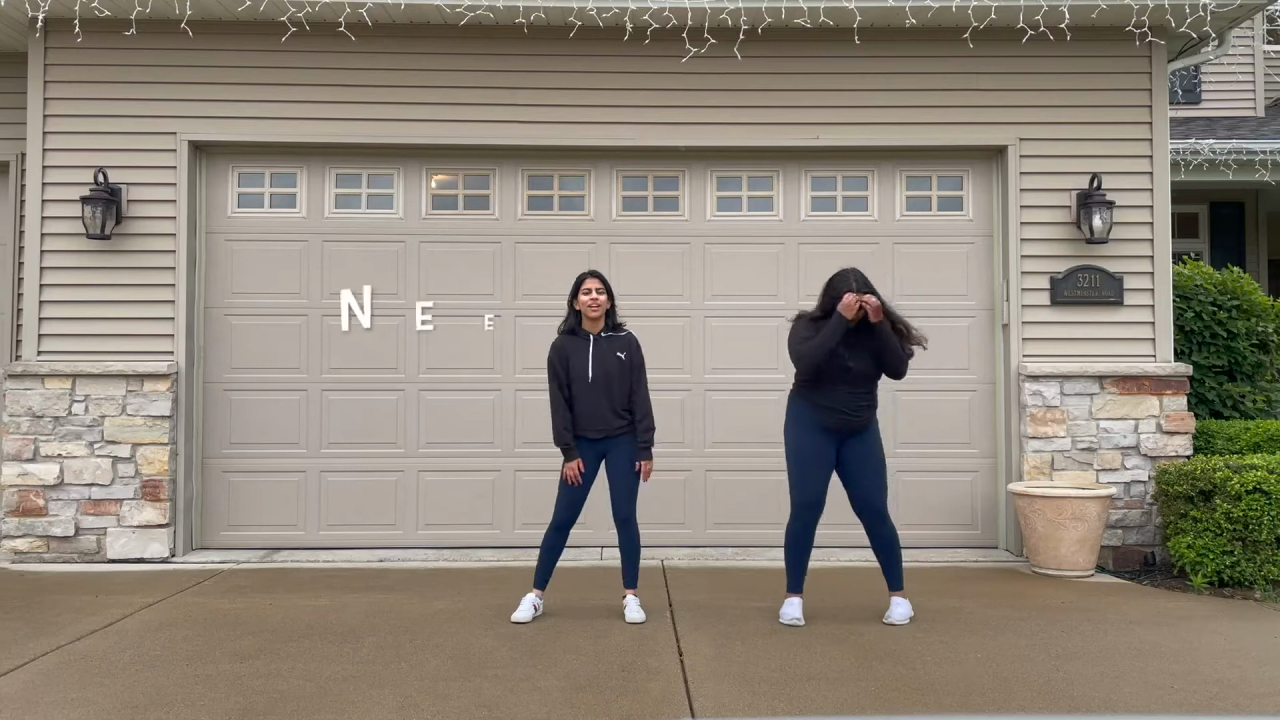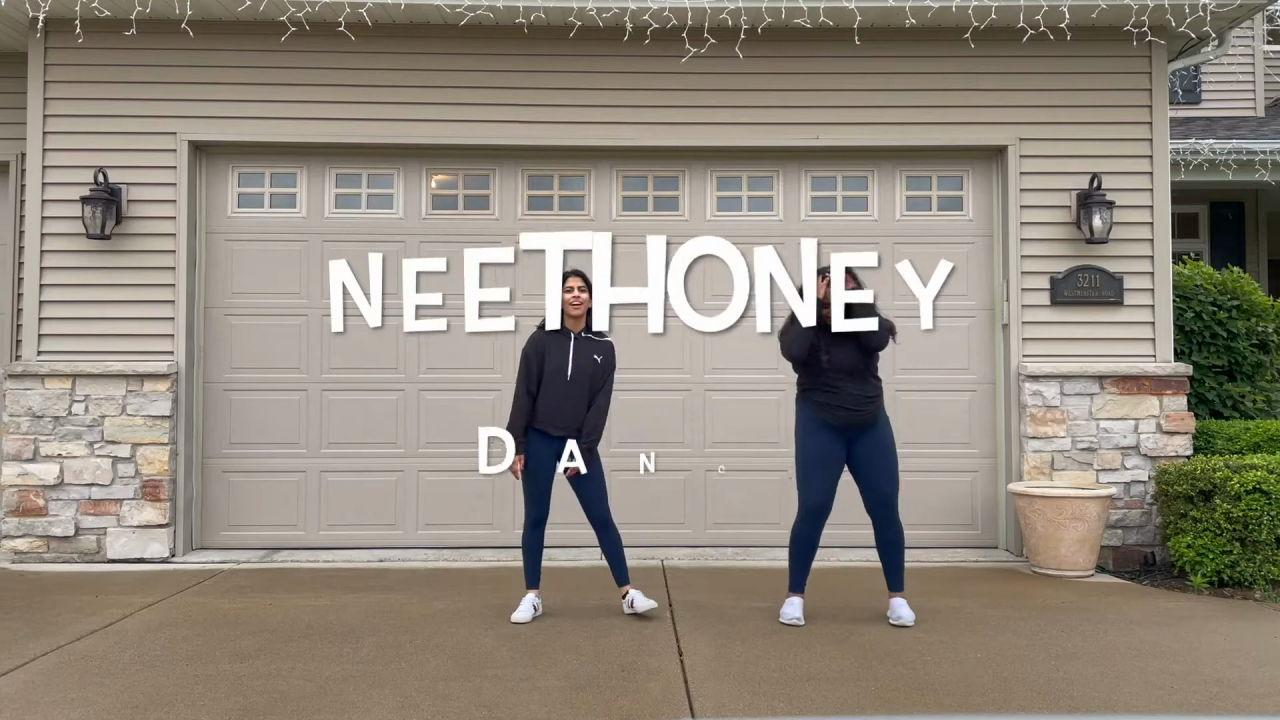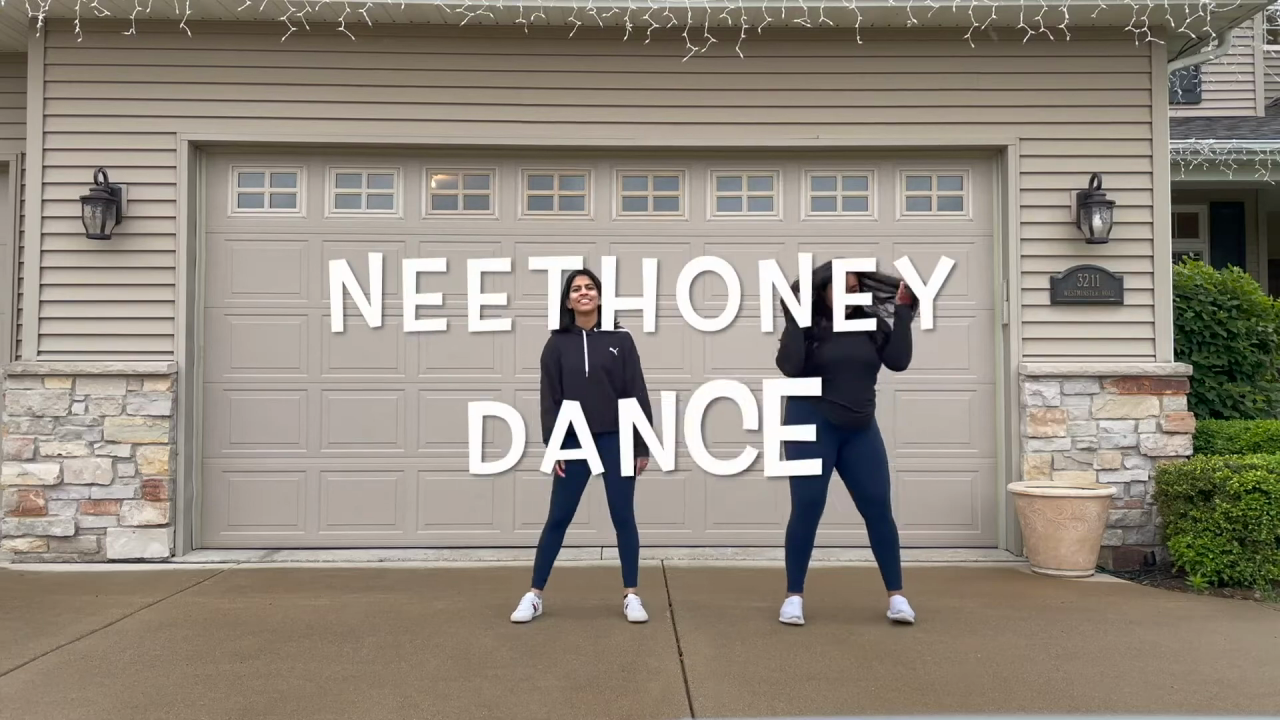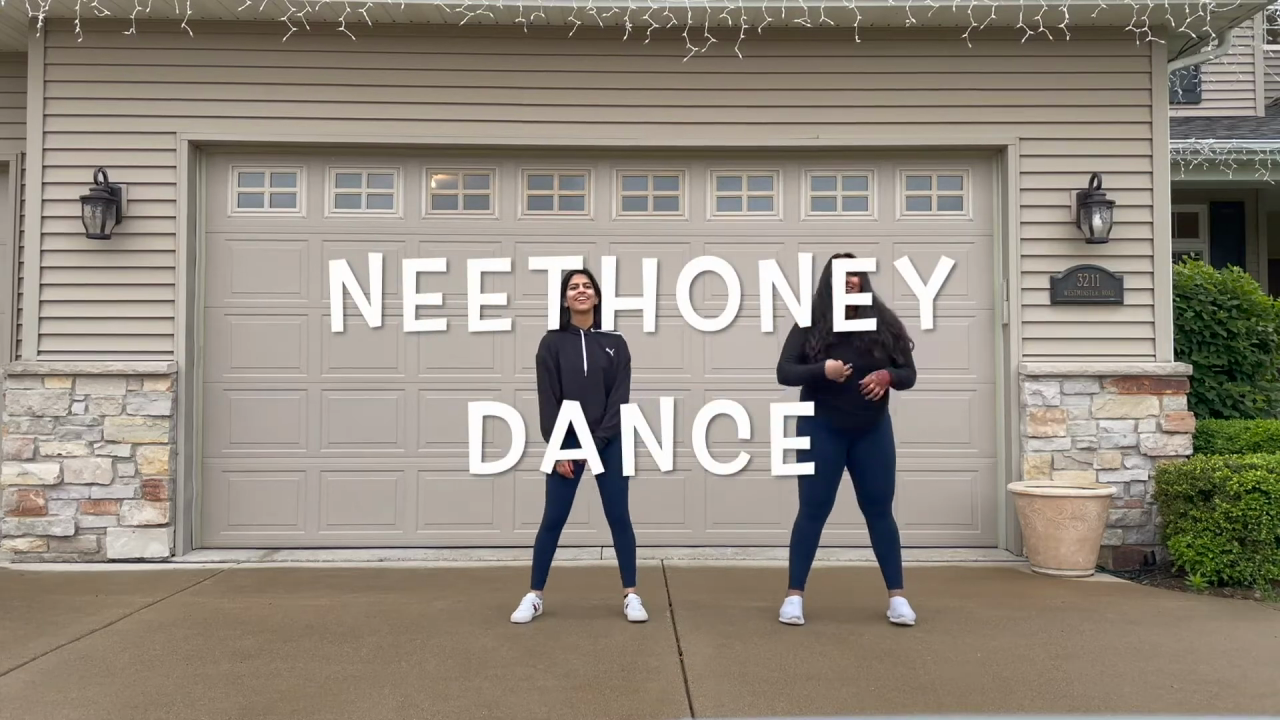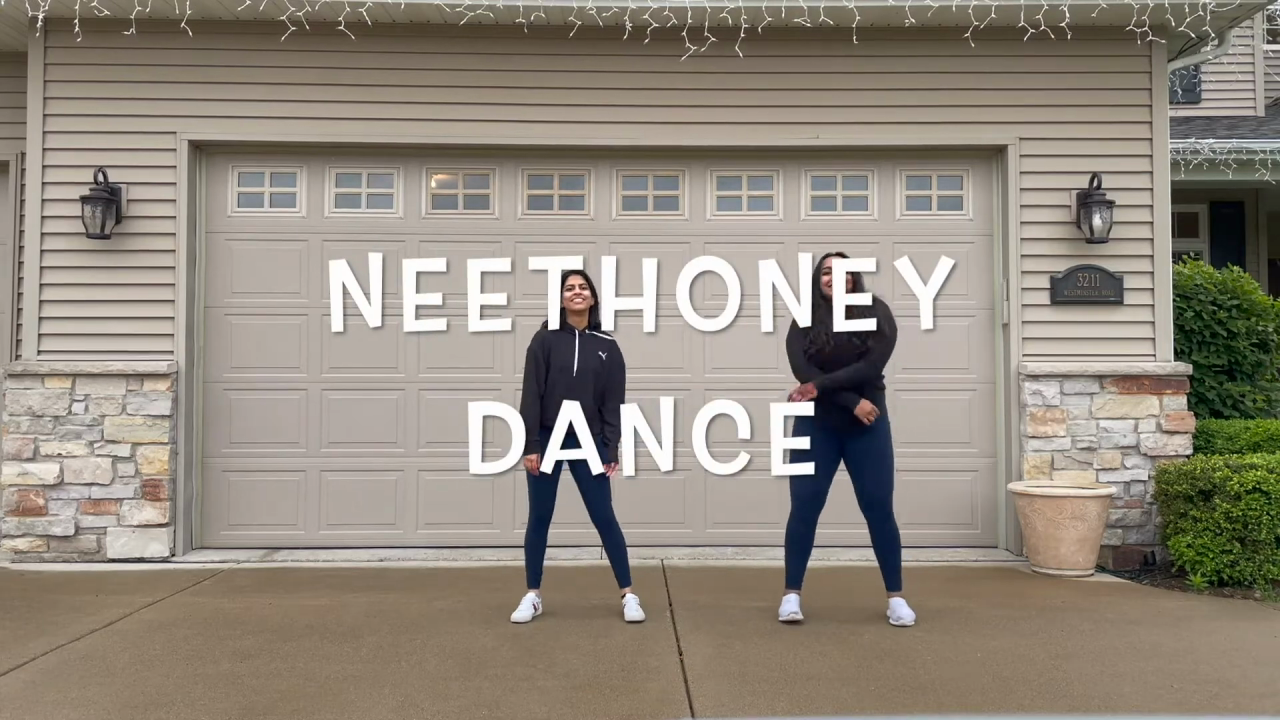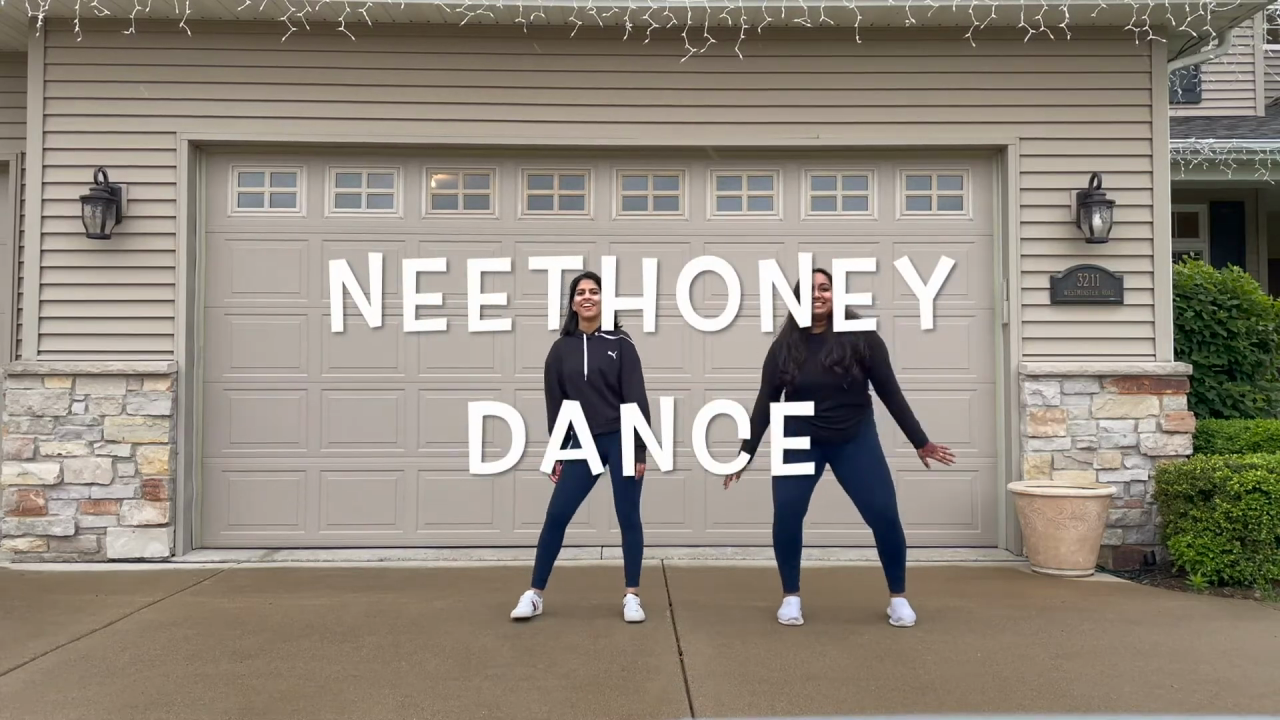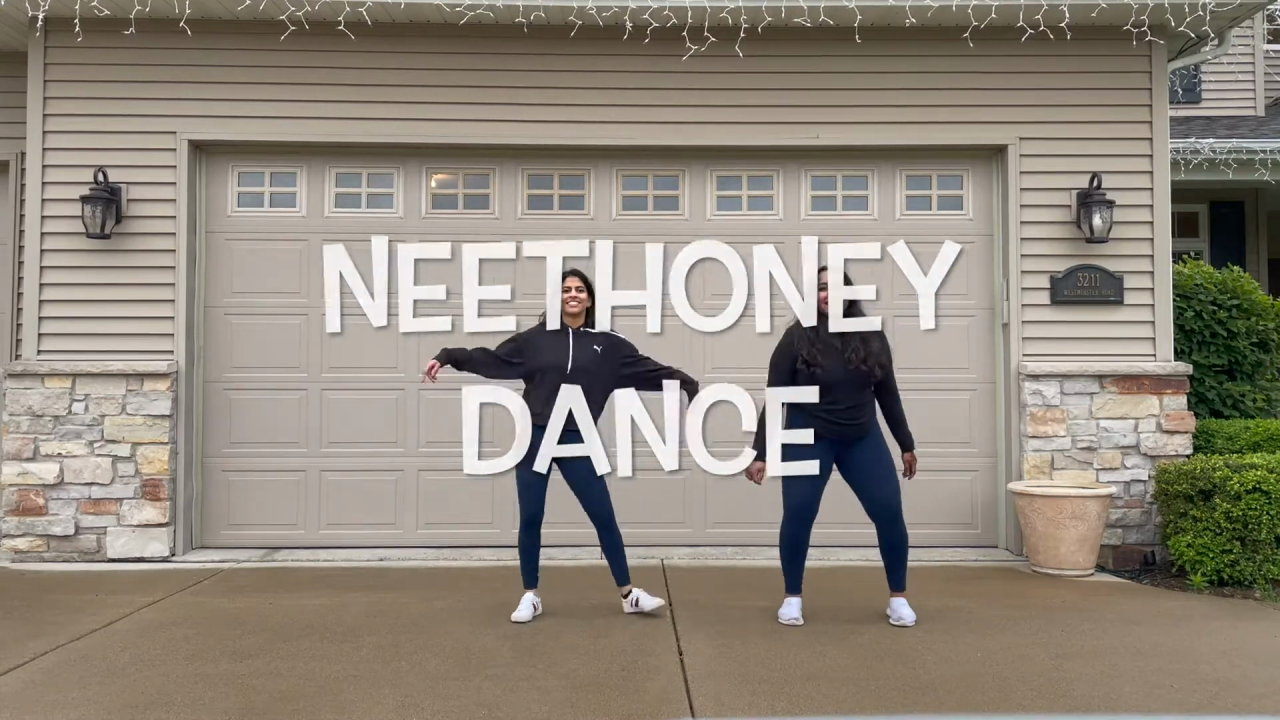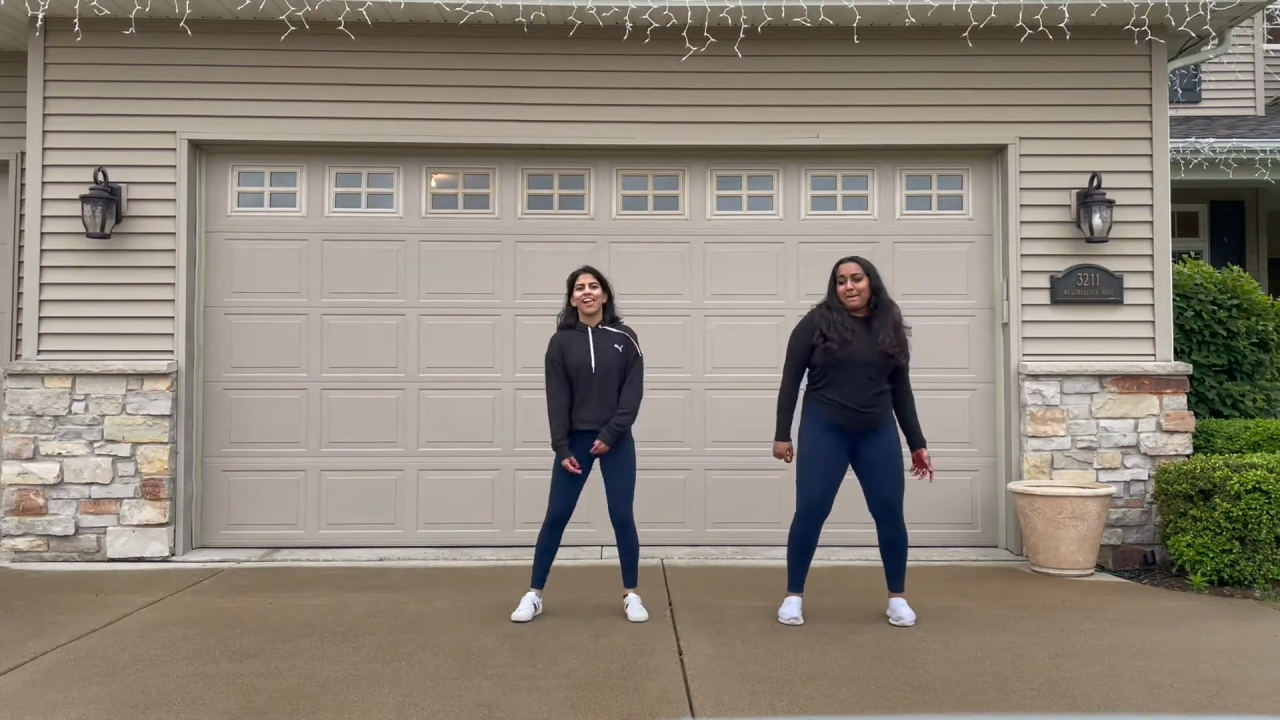
dt=0.5s
person 1, frame 1
left shoulder: (878, 330)
right shoulder: (809, 326)
left elbow: (898, 370)
right elbow: (806, 361)
left wrist: (879, 323)
right wrist: (840, 319)
left hip: (860, 431)
right hip: (810, 427)
left knee: (874, 511)
right knee: (806, 509)
left ankle: (898, 596)
right ankle: (793, 596)
person 1, frame 2
left shoulder: (861, 322)
right shoulder: (799, 326)
left elbow: (878, 341)
right elbow: (796, 353)
left wrist: (856, 299)
right wrist: (816, 306)
left hip: (870, 427)
right hip: (820, 428)
left knee: (885, 509)
right knee: (813, 510)
left ankle: (897, 597)
right ankle: (795, 596)
person 1, frame 3
left shoulder: (872, 324)
right shoulder: (807, 326)
left elbow: (898, 362)
right elbow: (791, 368)
left wrist: (902, 311)
right wrist: (793, 318)
left hip: (860, 430)
right hip: (812, 427)
left knee: (878, 508)
right knee: (807, 509)
left ankle: (896, 595)
right ankle: (794, 596)
person 1, frame 4
left shoulder: (883, 323)
right shoulder: (811, 324)
left elbow: (908, 376)
right elbow: (784, 373)
left wrist: (889, 375)
right wrist: (821, 369)
left hip: (872, 430)
right hip: (822, 428)
left knee: (879, 510)
right knee: (814, 510)
left ankle: (896, 597)
right ankle: (794, 595)
person 1, frame 5
left shoulder: (876, 315)
right shoulder: (804, 321)
left elbow: (871, 366)
right elbow: (803, 371)
left wrist: (819, 387)
right wrist: (852, 402)
left hip: (867, 427)
right hip: (816, 425)
left knee: (879, 510)
right knee: (805, 508)
left ankle: (895, 597)
right ankle: (791, 594)
person 1, frame 6
left shoulder: (862, 339)
right shoulder: (784, 346)
left elbow: (890, 393)
right elbow: (765, 403)
left wrist: (921, 442)
right wrist: (745, 454)
left hip: (856, 440)
right hip: (801, 441)
left knee: (885, 516)
right knee: (787, 514)
left ankle: (897, 597)
right ankle: (791, 596)
person 1, frame 7
left shoulder: (871, 339)
right shoulder: (797, 341)
left elbow: (888, 395)
left wrist: (906, 446)
right wrist: (760, 454)
left hip: (863, 438)
right hip: (809, 439)
left knee: (889, 512)
right knee: (798, 513)
left ankle: (898, 598)
right ankle: (793, 597)
person 1, frame 8
left shoulder: (891, 328)
right shoulder: (817, 322)
left elbow: (901, 389)
right elbow: (791, 380)
left wrist: (917, 443)
right wrist: (782, 434)
left hip: (877, 432)
right hip: (824, 429)
left knee: (890, 512)
right knee: (811, 510)
left ankle: (897, 597)
right ankle: (793, 596)
person 2, frame 1
left shoulder: (626, 343)
right shoulder: (563, 346)
left elbow: (640, 398)
right elbow: (559, 403)
left wrist: (645, 448)
right wrist: (569, 453)
left hip: (622, 443)
right hip: (581, 445)
left knee: (625, 518)
right knee: (562, 520)
left ankle: (631, 597)
right ankle: (536, 595)
person 2, frame 2
left shoulder: (603, 347)
right shoulder: (541, 341)
left elbow: (601, 402)
right elbow: (524, 394)
left wrist: (586, 449)
right wrist: (517, 445)
left hip: (579, 444)
right hip: (540, 442)
left knee: (602, 519)
right knee: (536, 519)
left ankle: (628, 592)
right ankle: (532, 596)
person 2, frame 3
left shoulder: (620, 340)
right shoulder: (557, 345)
left elbow: (636, 393)
right elbow: (550, 400)
left wrist: (642, 444)
left hip: (617, 440)
right hip: (575, 442)
left knee: (623, 517)
right knee: (557, 519)
left ankle: (631, 596)
right ankle: (534, 595)
person 2, frame 4
left shoulder: (614, 342)
right shoulder: (552, 343)
left elbow: (620, 397)
right elbow: (548, 400)
left wrist: (600, 443)
right wrist: (558, 449)
left hip: (608, 443)
right hip: (567, 443)
left knee: (619, 518)
right knee: (553, 519)
left ankle: (631, 595)
right ankle: (534, 596)
person 2, frame 5
left shoulder: (607, 346)
right shoulder: (545, 340)
left elbow: (613, 401)
right elbow: (532, 394)
left wrist: (611, 450)
right wrist: (531, 444)
left hip: (587, 442)
right hip: (547, 440)
left knee: (604, 518)
right knee: (539, 519)
left ankle: (628, 595)
right ankle: (532, 596)
person 2, frame 6
left shoulder: (621, 344)
right shoulder: (561, 349)
left elbow: (636, 398)
right elbow: (555, 404)
left wrist: (639, 449)
left hip: (620, 442)
right hip: (583, 445)
left knee: (628, 519)
right knee: (556, 517)
left ankle: (631, 596)
right ankle: (534, 594)
person 2, frame 7
left shoulder: (608, 342)
right shoulder: (537, 339)
left elbow: (645, 369)
right elbow: (493, 359)
left wrist: (686, 383)
right wrist: (448, 357)
left hip: (576, 443)
right hip: (536, 439)
left knee: (604, 517)
right knee: (530, 519)
left ankle: (629, 592)
right ankle: (531, 595)
person 2, frame 8
left shoulder: (624, 338)
right shoulder: (561, 341)
left elbow: (633, 390)
right elbow: (557, 396)
left wrist: (611, 432)
right wrist: (562, 447)
left hip: (617, 441)
right hip: (575, 441)
left knee: (622, 518)
right knee: (556, 518)
left ankle: (631, 595)
right ankle: (534, 594)
